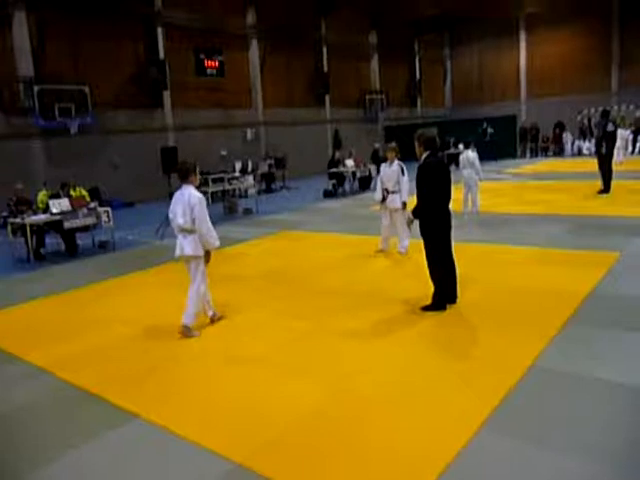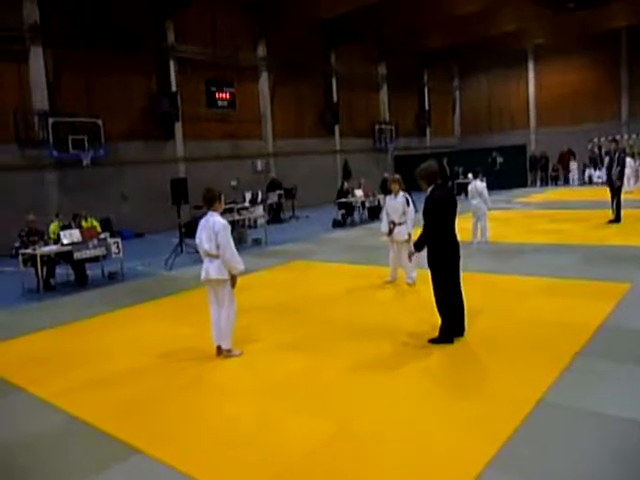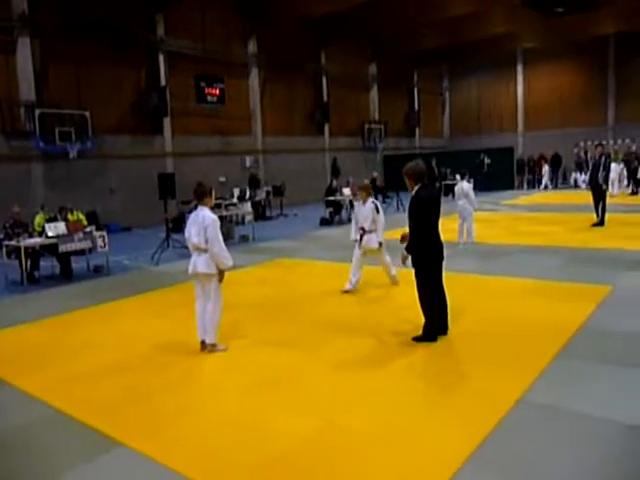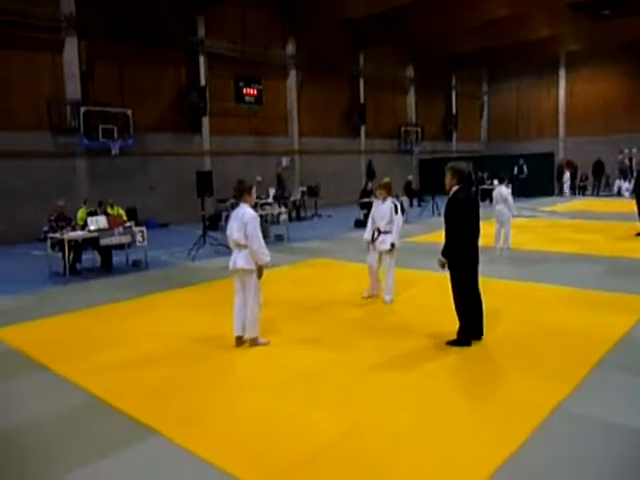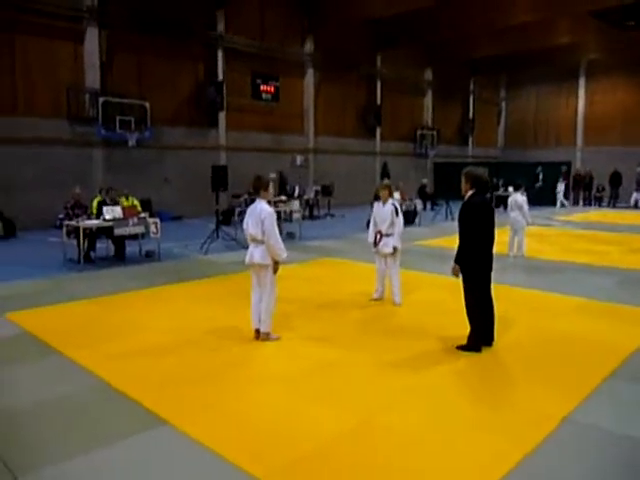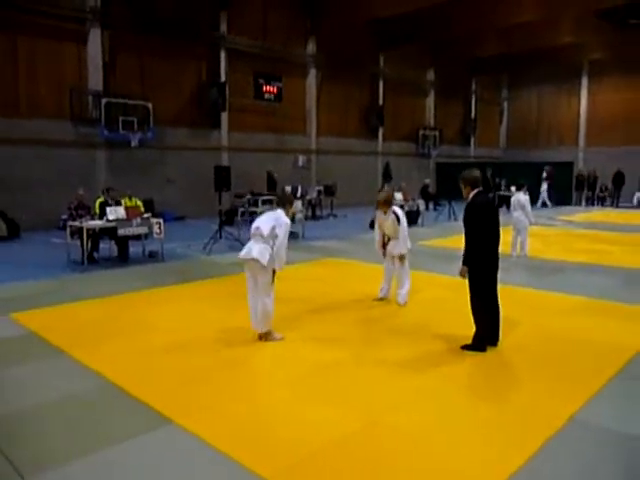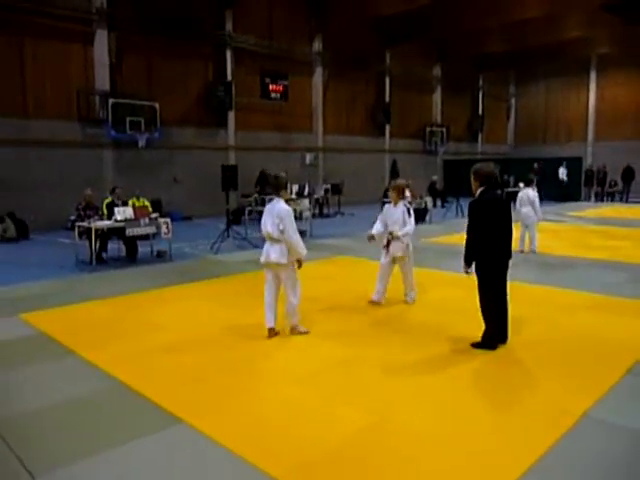
dt=0.7s
person 1, frame 1
left shoulder: (427, 166)
right shoulder: (440, 162)
left elbow: (426, 196)
left wrist: (414, 214)
left hip: (431, 219)
right hip: (442, 216)
left knee: (435, 261)
right knee: (445, 257)
left ankle: (440, 301)
right ankle: (450, 295)
person 1, frame 2
left shoulder: (433, 198)
right shoulder: (447, 192)
left elbow: (430, 229)
left wrist: (416, 247)
left hip: (440, 251)
right hip: (451, 247)
left knee: (443, 293)
right knee: (454, 289)
left ankle: (447, 333)
right ankle: (458, 328)
person 1, frame 3
left shoulder: (420, 198)
right shoulder: (432, 191)
left elbow: (419, 229)
left wrist: (408, 250)
right wrist: (411, 235)
left hip: (424, 251)
right hip: (434, 247)
left knee: (426, 292)
right knee: (436, 288)
left ankle: (431, 331)
right ankle: (441, 326)
person 1, frame 4
left shoulder: (456, 199)
right shoulder: (469, 195)
left elbow: (454, 231)
left wrist: (444, 254)
left hip: (460, 254)
right hip: (471, 251)
left knee: (461, 295)
right knee: (472, 292)
left ankle: (465, 336)
right ankle: (476, 331)
person 1, frame 5
left shoulder: (470, 204)
right shoulder: (485, 202)
left elbow: (466, 237)
left wrist: (458, 261)
left hip: (472, 260)
right hip: (485, 257)
left knee: (473, 300)
right knee: (484, 297)
left ankle: (475, 342)
right ankle: (487, 337)
person 1, frame 6
left shoulder: (474, 205)
right shoulder: (489, 201)
left elbow: (472, 238)
left wrist: (466, 263)
left hip: (479, 260)
right hip: (491, 257)
left knee: (479, 300)
right knee: (490, 297)
left ankle: (481, 341)
right ankle: (492, 337)
person 1, frame 7
left shoulder: (477, 203)
right shoulder: (501, 200)
left elbow: (472, 235)
right elbow: (507, 229)
left wrist: (467, 261)
right wrist: (506, 251)
left hip: (486, 258)
right hip: (501, 255)
left knee: (488, 298)
right knee: (500, 295)
left ankle: (491, 339)
right ankle: (501, 335)
person 2, frame 1
left shoulder: (177, 196)
right shoulder: (196, 197)
left elbow: (173, 221)
right elbow: (203, 225)
right wrist: (209, 247)
left hip: (183, 243)
right hip: (195, 243)
left knee: (199, 281)
right knee: (197, 285)
left ankle: (211, 313)
right ankle: (186, 324)
person 2, frame 2
left shoulder: (203, 223)
right shoulder: (221, 223)
right elbow: (227, 251)
right wrist: (234, 271)
left hip: (208, 268)
right hip: (221, 269)
left knee: (215, 308)
right knee: (227, 309)
left ankle: (219, 346)
right ankle: (226, 348)
person 2, frame 3
left shoulder: (192, 217)
right shoulder: (210, 218)
left elbow: (189, 240)
right elbow: (216, 245)
right wrist: (222, 266)
left hip: (196, 262)
right hip: (209, 264)
left knee: (201, 302)
right knee: (213, 303)
left ankle: (203, 340)
right ankle: (211, 342)
person 2, frame 4
left shoulder: (235, 214)
right shoulder: (250, 215)
left elbow: (230, 238)
right elbow: (255, 242)
right wrist: (261, 263)
left hip: (236, 259)
right hip: (249, 260)
left knee: (240, 298)
right knee: (253, 299)
left ankle: (239, 336)
right ankle: (252, 337)
person 2, frame 5
left shoulder: (251, 209)
right shoulder: (267, 211)
right elbow: (272, 238)
right wrist: (278, 258)
left hip: (253, 253)
right hip: (265, 255)
left knee: (257, 292)
right knee: (268, 293)
left ankle: (257, 329)
right ankle: (265, 331)
person 2, frame 6
left shoulder: (267, 215)
right shoulder: (284, 221)
right elbow: (280, 246)
right wrist: (275, 268)
left hip: (250, 252)
right hip: (262, 255)
left knee: (254, 294)
right knee: (265, 295)
left ankle: (260, 330)
right ankle: (266, 331)
person 2, frame 7
left shoulder: (268, 208)
right shoulder: (285, 209)
right elbow: (291, 235)
right wrist: (299, 255)
left hip: (269, 251)
right hip: (283, 253)
left knee: (270, 291)
right knee: (292, 290)
left ankle: (270, 327)
right ankle: (294, 326)
person 3, frame 1
left shoulder: (400, 166)
right shoulder: (383, 166)
left elbow: (404, 183)
right elbow: (380, 183)
left wrist: (404, 200)
right wrist: (380, 198)
left hip: (396, 198)
right hip: (386, 198)
left knee: (400, 223)
right knee: (385, 223)
left ankle: (403, 247)
right ankle: (384, 245)
person 3, frame 2
left shoulder: (405, 197)
right shoulder: (388, 198)
left elbow: (410, 215)
right elbow: (385, 215)
left wrist: (409, 231)
right wrist: (386, 230)
left hip: (402, 229)
right hip: (392, 230)
left knee: (406, 255)
right knee: (393, 255)
left ankle: (410, 278)
right ankle: (392, 276)
person 3, frame 3
left shoulder: (374, 204)
right shoulder: (358, 204)
left elbow: (380, 222)
right elbow: (354, 221)
left wrist: (379, 239)
right wrist: (355, 236)
left hip: (372, 236)
right hip: (361, 237)
left knee: (382, 257)
right knee: (356, 260)
left ankle: (393, 276)
right ankle: (351, 285)
person 3, frame 4
left shoulder: (394, 204)
right shoulder: (376, 203)
left elbow: (397, 224)
right elbow: (371, 220)
left wrist: (393, 242)
right wrist: (368, 237)
left hip: (387, 239)
right hip: (376, 238)
left knee: (388, 268)
right knee: (372, 264)
left ankle: (388, 296)
right ankle: (373, 291)
person 3, frame 5
left shoulder: (394, 206)
right shoulder: (376, 205)
left elbow: (399, 226)
right elbow: (373, 223)
left wrist: (395, 244)
right wrist: (373, 239)
left hip: (390, 241)
right hip: (380, 240)
left knee: (393, 270)
right knee: (380, 268)
left ankle: (396, 297)
right ankle: (379, 294)
person 3, frame 6
left shoulder: (397, 214)
right shoulder: (379, 213)
left elbow: (403, 233)
right elbow: (378, 231)
left wrist: (402, 251)
right wrist: (380, 247)
left hip: (399, 243)
right hip: (388, 244)
left knee: (402, 271)
right knee: (387, 269)
left ankle: (402, 297)
right ankle: (384, 293)
person 3, frame 7
left shoulder: (406, 208)
right shoulder: (387, 207)
left elbow: (410, 228)
right elbow: (381, 222)
left wrist: (398, 234)
right wrist: (374, 234)
left hip: (402, 244)
right hip: (389, 243)
left knee: (407, 273)
right knee: (383, 269)
left ankle: (410, 297)
right ankle: (378, 297)
